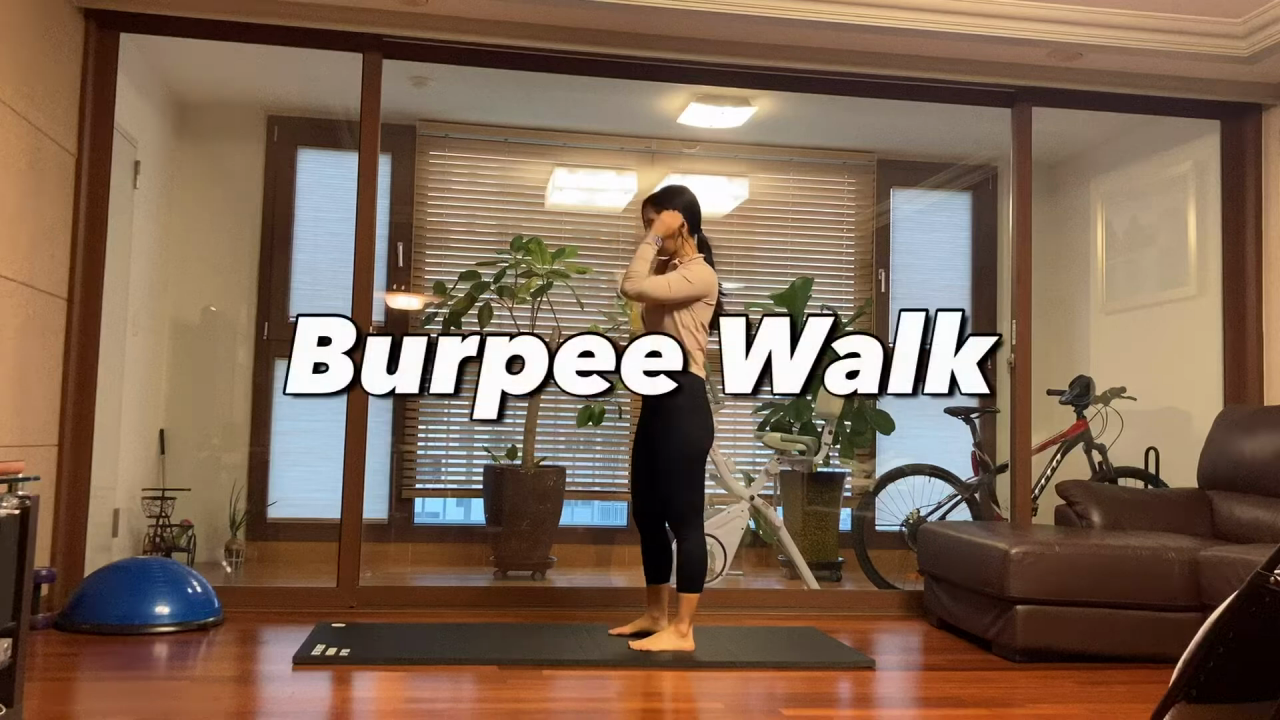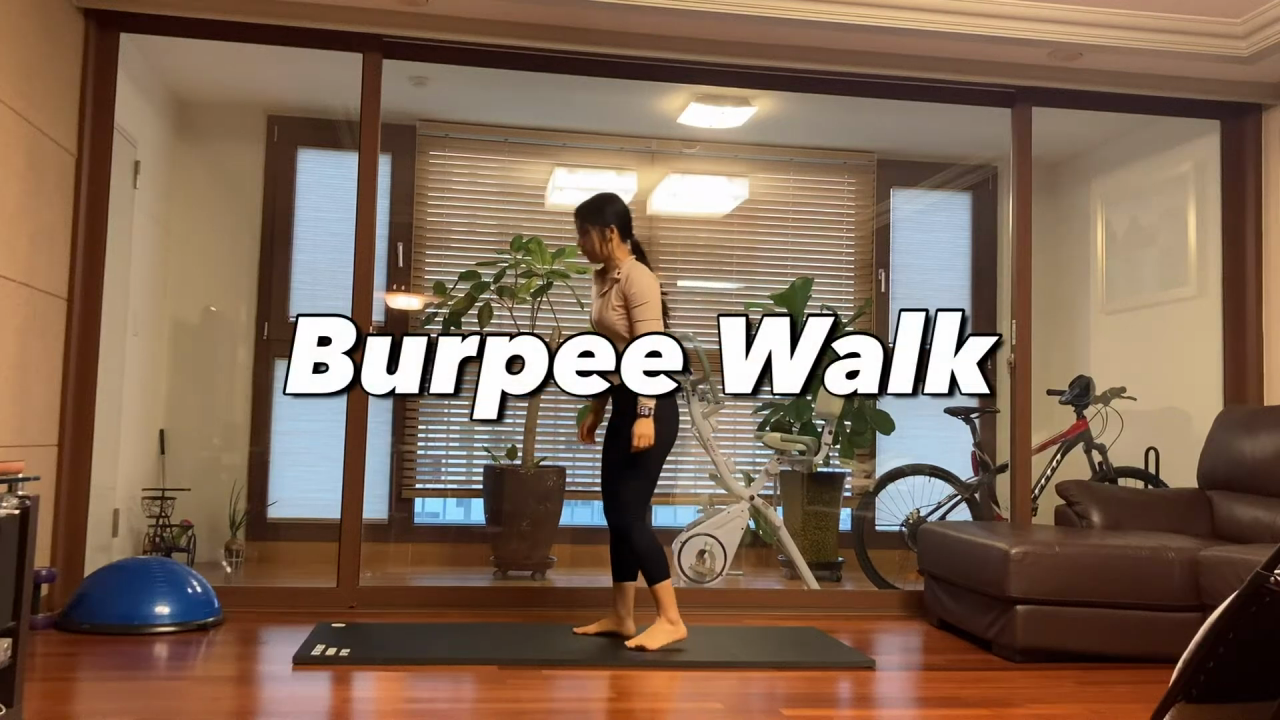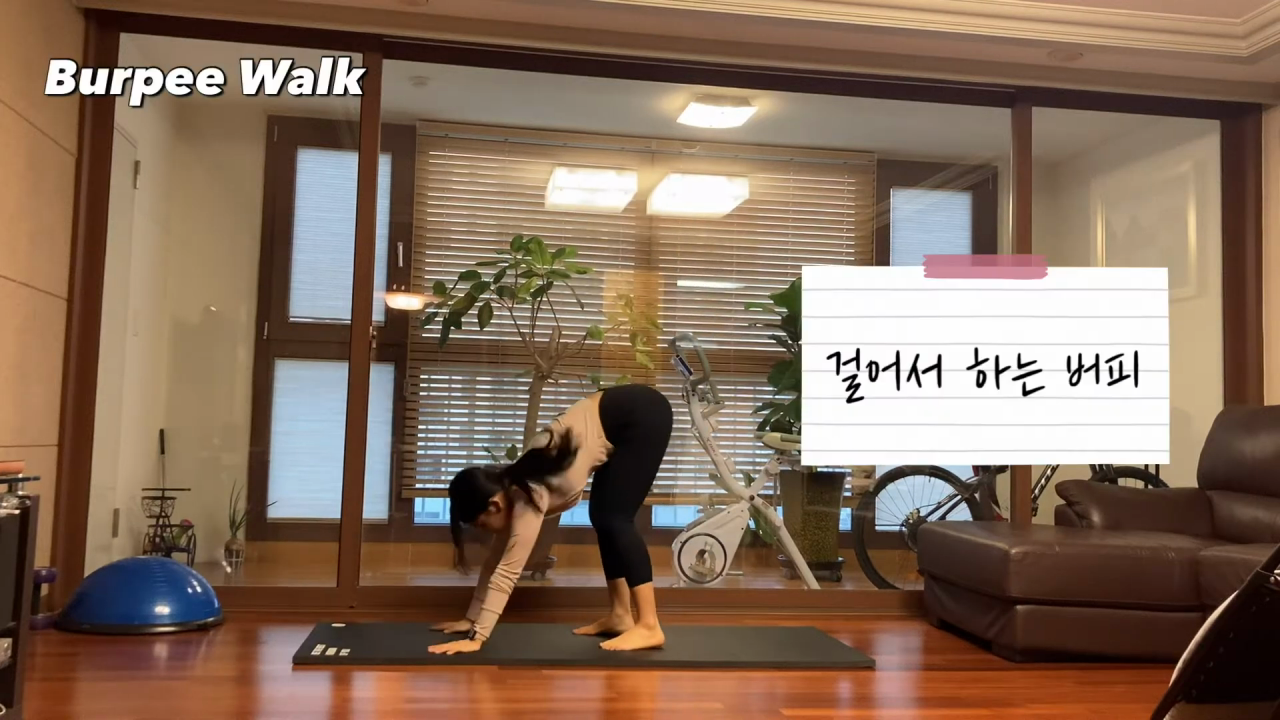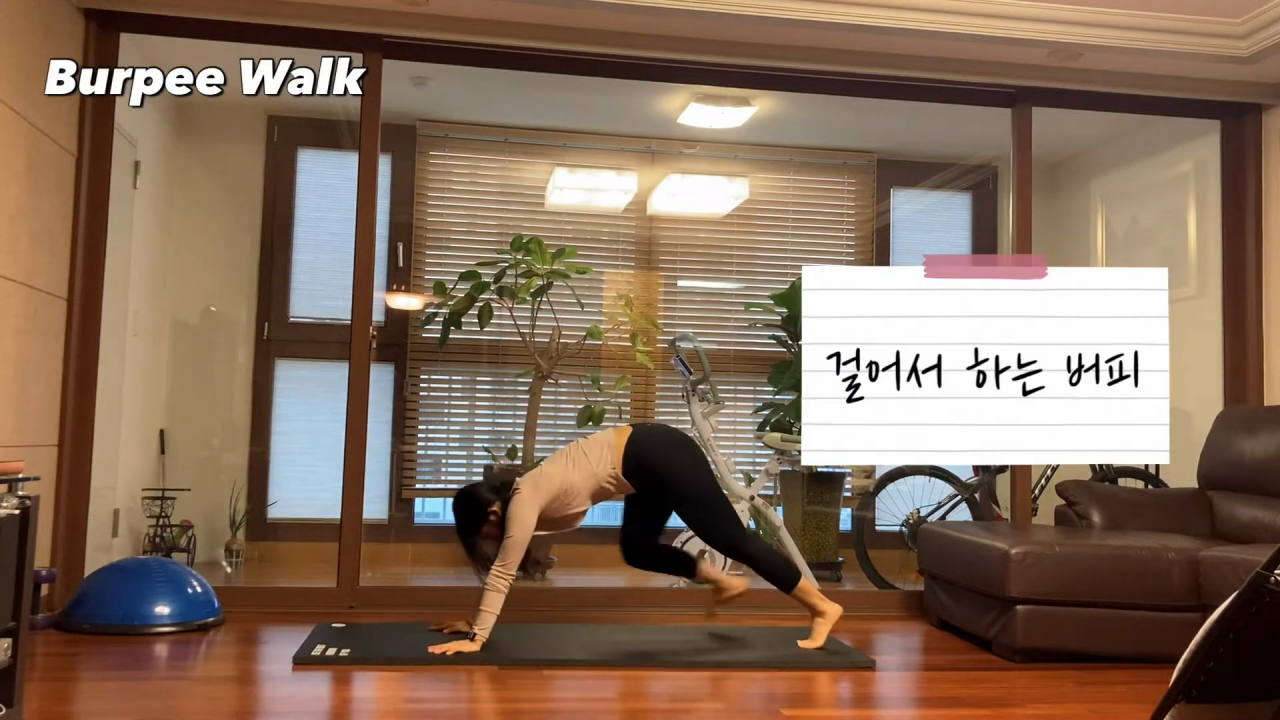
dt=1s
person 1, frame 1
left shoulder: (699, 274)
right shoulder: (670, 272)
left elbow: (632, 286)
left wrist: (656, 241)
left hip: (683, 405)
right hip: (656, 404)
left knee: (684, 519)
right knee: (648, 516)
left ankle: (682, 630)
right ankle: (656, 616)
person 1, frame 2
left shoulder: (637, 279)
right shoulder: (603, 280)
left wrist: (645, 415)
right wrist: (595, 411)
left hip: (649, 407)
right hip: (626, 405)
left knee: (630, 511)
right knee: (617, 512)
left ankle: (671, 620)
right ankle: (621, 616)
person 1, frame 3
left shoulder: (528, 498)
right shoulder: (507, 489)
left elbow: (507, 574)
right elbow: (496, 561)
left wrist: (477, 637)
right wrist: (473, 618)
left hip: (643, 414)
right hip: (620, 414)
left knee: (614, 519)
right knee: (603, 518)
left ankle: (649, 627)
right ankle: (621, 615)
person 1, frame 4
left shoulder: (523, 501)
right shoulder: (520, 496)
left elbow: (502, 573)
right elbow: (501, 571)
left wrist: (477, 638)
right wrist: (477, 622)
left hip: (661, 456)
right hip: (652, 452)
left knee: (731, 540)
right knee: (637, 549)
left ankle: (822, 607)
right ankle: (721, 580)
